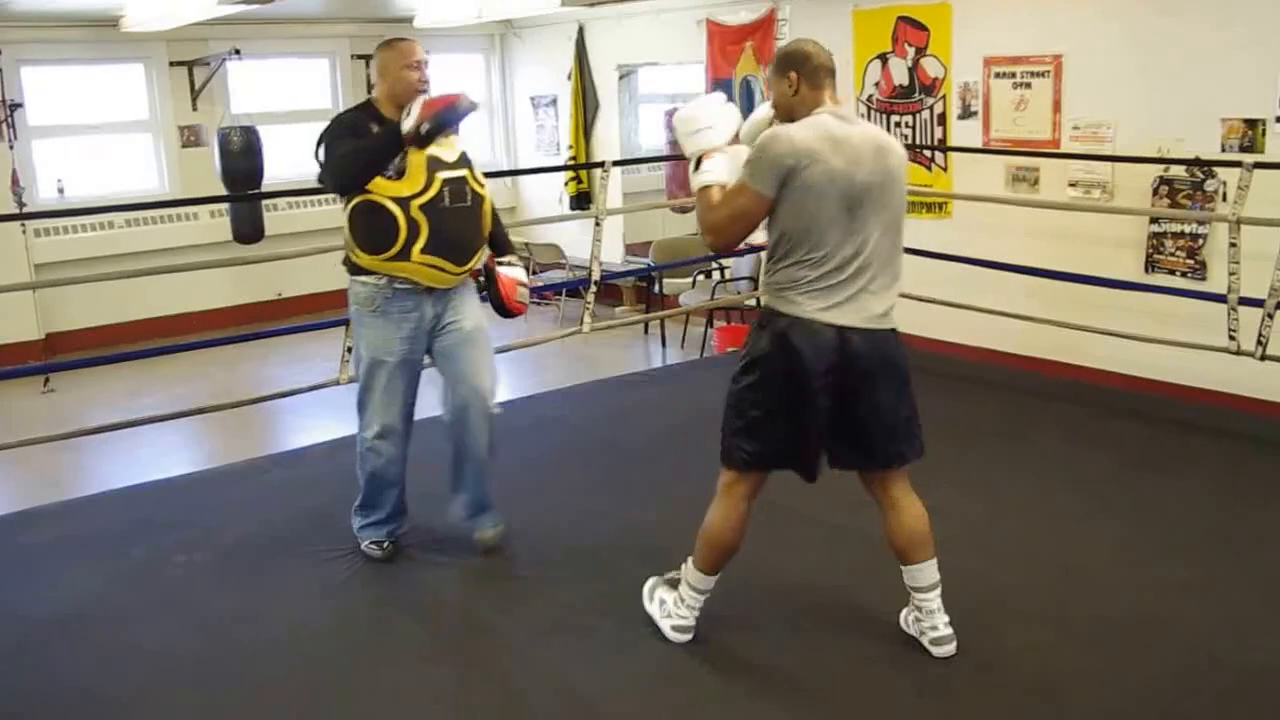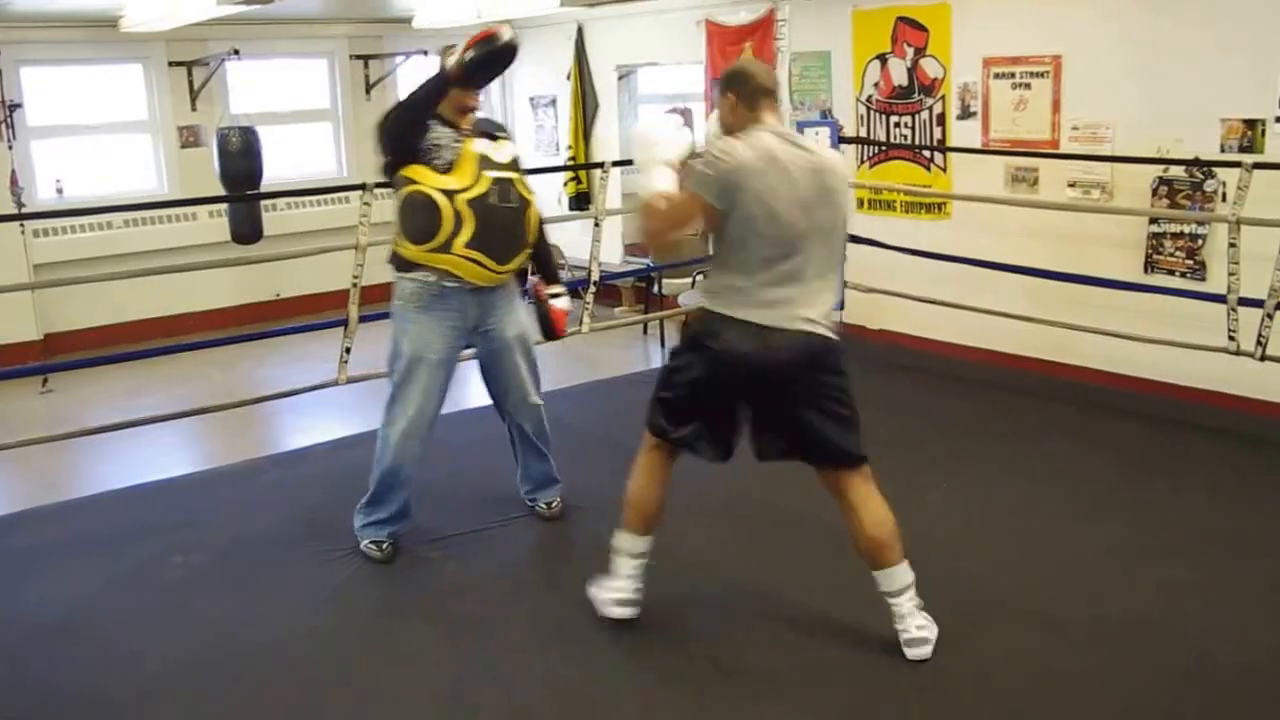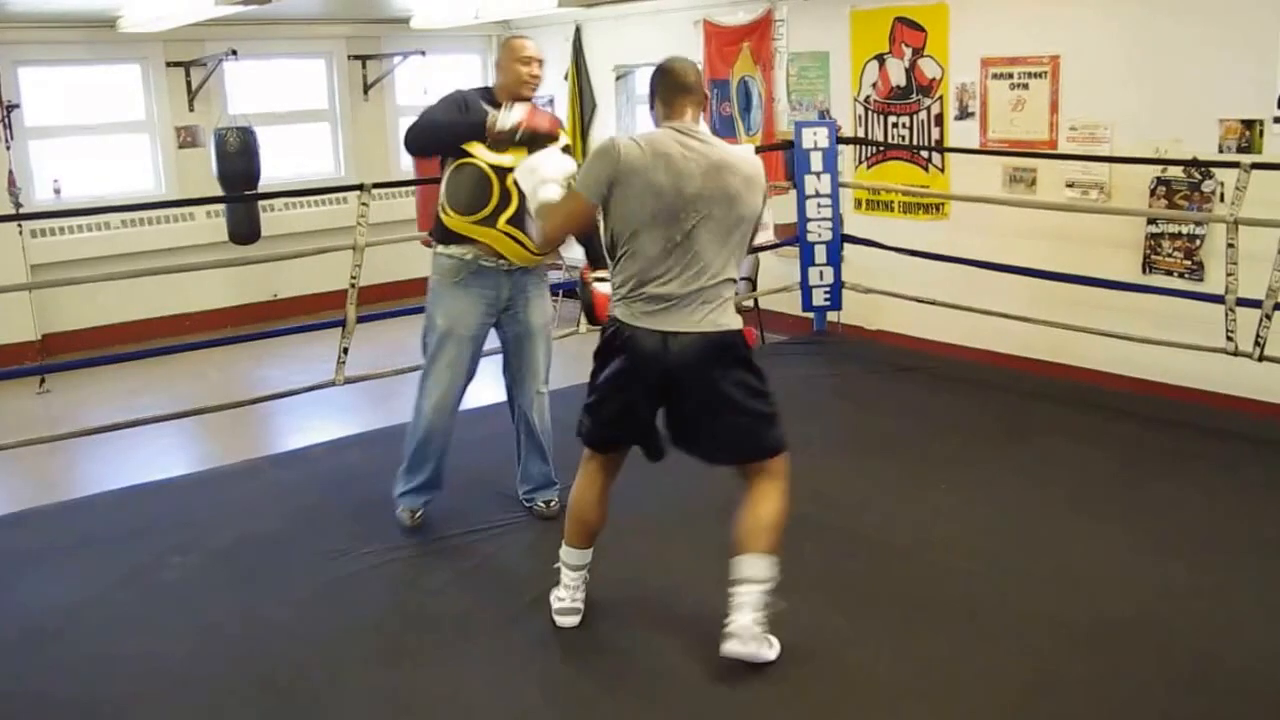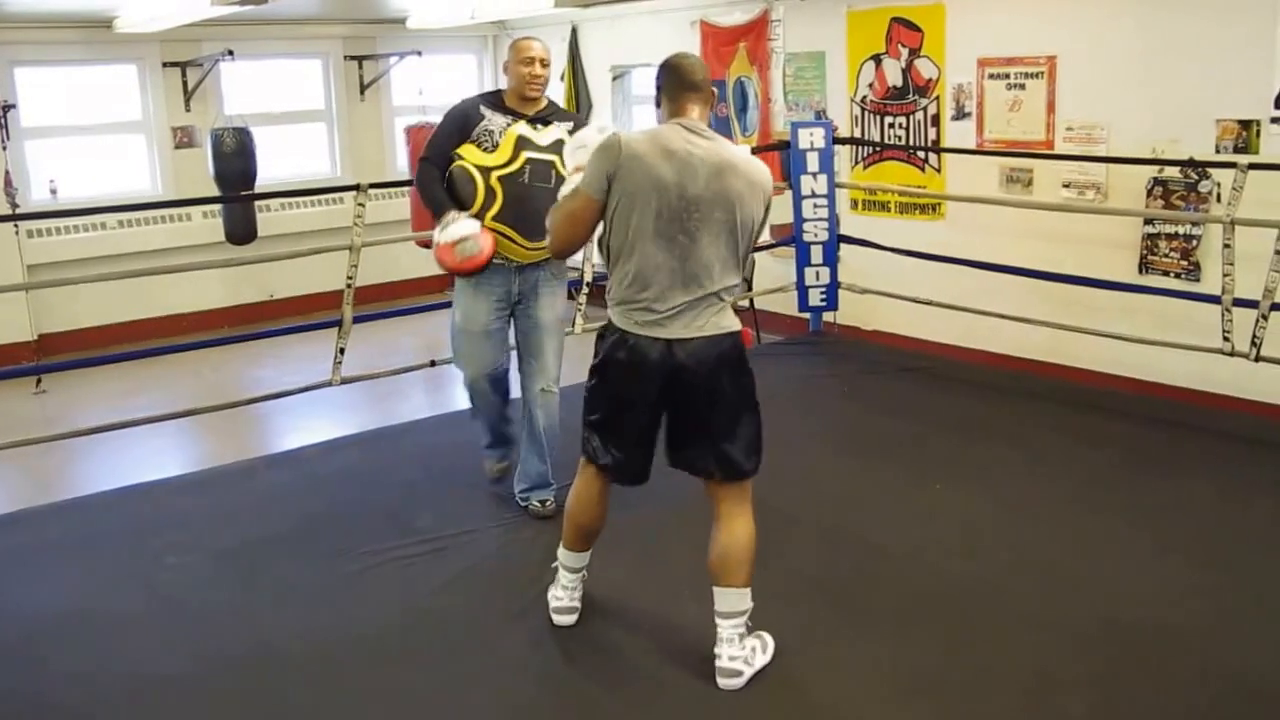
dt=0.3s
person 1, frame 1
left shoulder: (784, 143)
right shoulder: (889, 147)
left elbow: (721, 234)
left wrist: (709, 163)
left hip: (797, 333)
right hip: (874, 338)
left knee: (739, 481)
right knee: (890, 481)
left ankle: (684, 608)
right ankle: (931, 617)
person 1, frame 2
left shoulder: (726, 158)
right shoulder: (832, 166)
left elbow: (661, 230)
left wrist: (666, 180)
left hip: (724, 336)
right hip: (805, 344)
left knee: (656, 450)
right knee: (853, 481)
left ankle: (623, 583)
right ankle: (910, 622)
person 1, frame 3
left shoulder: (619, 155)
right shoulder: (748, 167)
left elbow: (551, 235)
left wrist: (544, 188)
left hip: (634, 339)
right hip: (713, 343)
left knee: (599, 462)
right knee: (768, 474)
left ankle: (569, 593)
right ankle: (746, 622)
person 1, frame 4
left shoulder: (620, 150)
right shoulder: (754, 173)
left elbow: (560, 243)
left wrist: (576, 184)
left hip: (630, 344)
right hip: (713, 348)
left knee: (596, 471)
right knee: (732, 496)
left ankle: (566, 593)
right ankle: (733, 646)
person 2, frame 1
left shoulder: (442, 122)
right shoulder: (352, 127)
left elbow: (475, 192)
right elbow: (337, 176)
left wrist: (503, 254)
right wrist: (404, 134)
left hip: (455, 292)
right hip: (387, 299)
left knee: (475, 401)
right knee: (384, 422)
left ankle: (475, 509)
right ankle: (377, 522)
person 2, frame 2
left shoulder: (497, 135)
right shoulder: (413, 128)
left elbow: (524, 210)
right elbow: (396, 131)
left wrist: (550, 281)
right wrist: (454, 71)
left hip: (499, 294)
right hip: (433, 296)
left knee: (523, 400)
right knee: (409, 417)
left ankle: (542, 487)
right ankle: (378, 522)
person 2, frame 3
right shoulder: (467, 107)
right elbow: (417, 139)
right wrist: (492, 126)
left hip: (529, 277)
right hip: (466, 271)
left knee: (532, 388)
right knee: (443, 385)
left ankle: (538, 485)
right ankle: (414, 489)
person 2, frame 4
left shoulder: (570, 127)
right shoulder: (471, 113)
right elbow: (428, 167)
right wrist: (447, 215)
left hip: (546, 271)
right hip: (484, 269)
left knee: (542, 382)
right knee: (482, 369)
left ankle: (535, 483)
right ankle: (500, 444)
